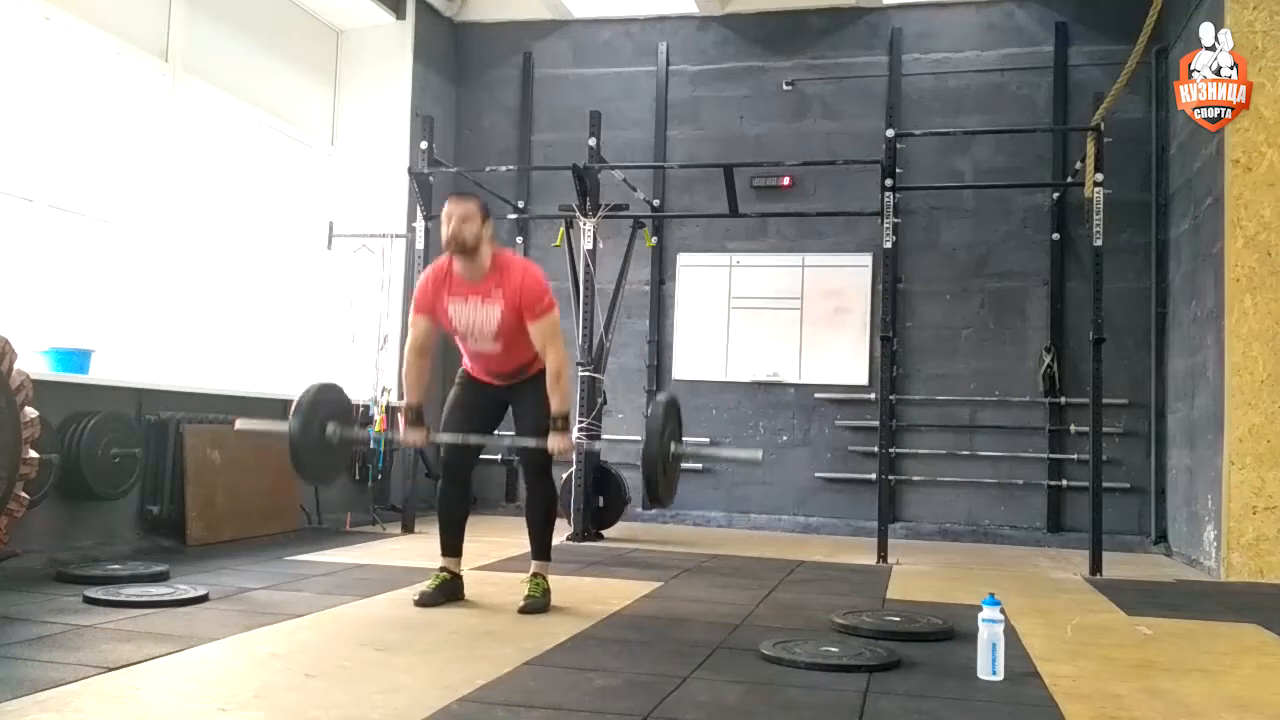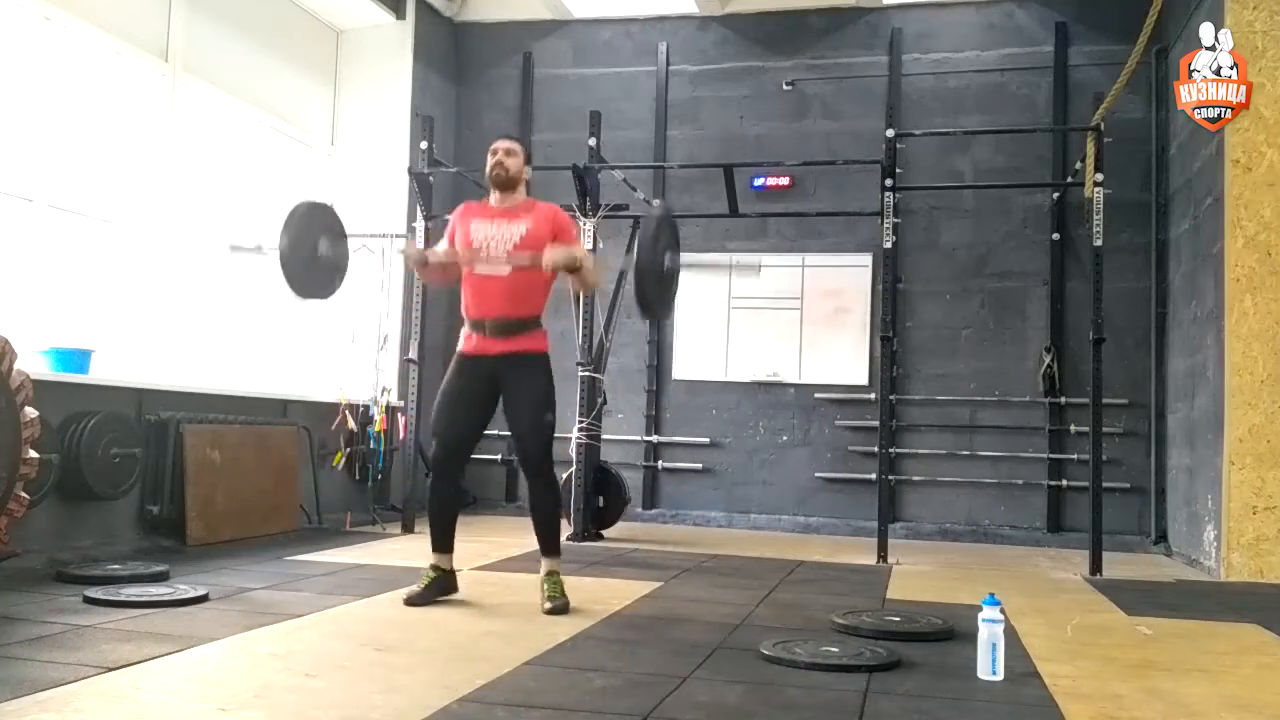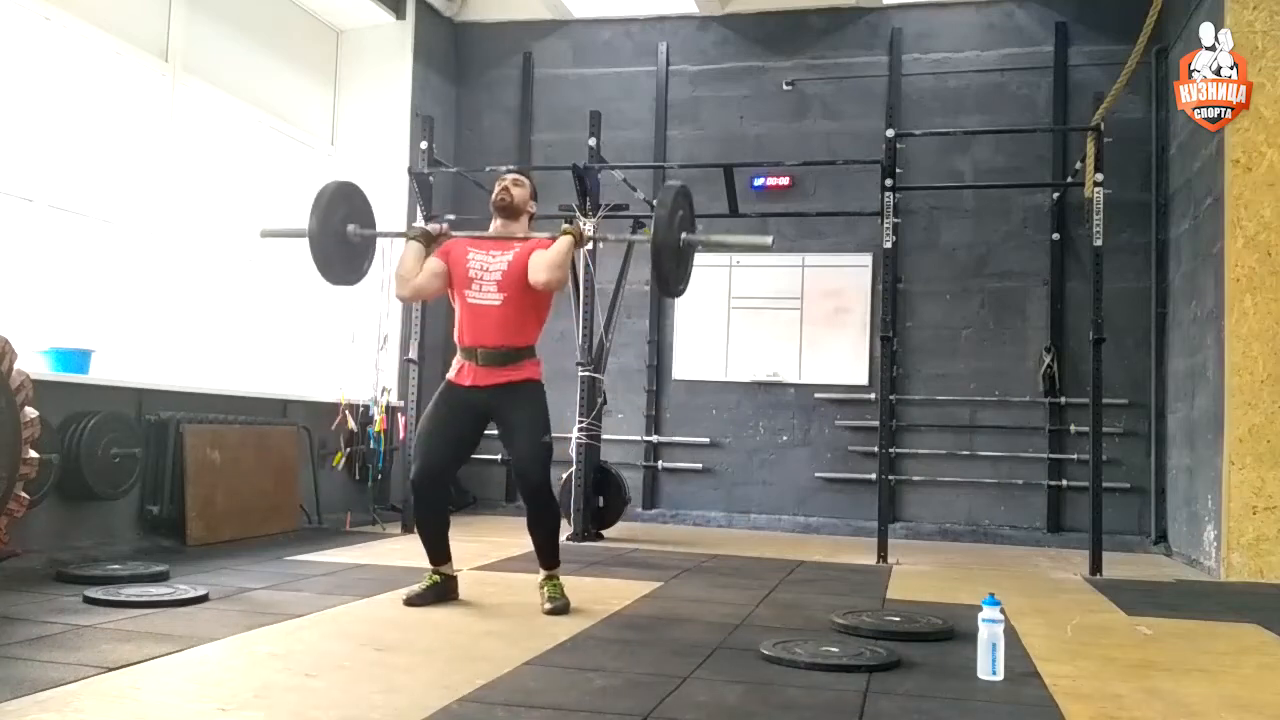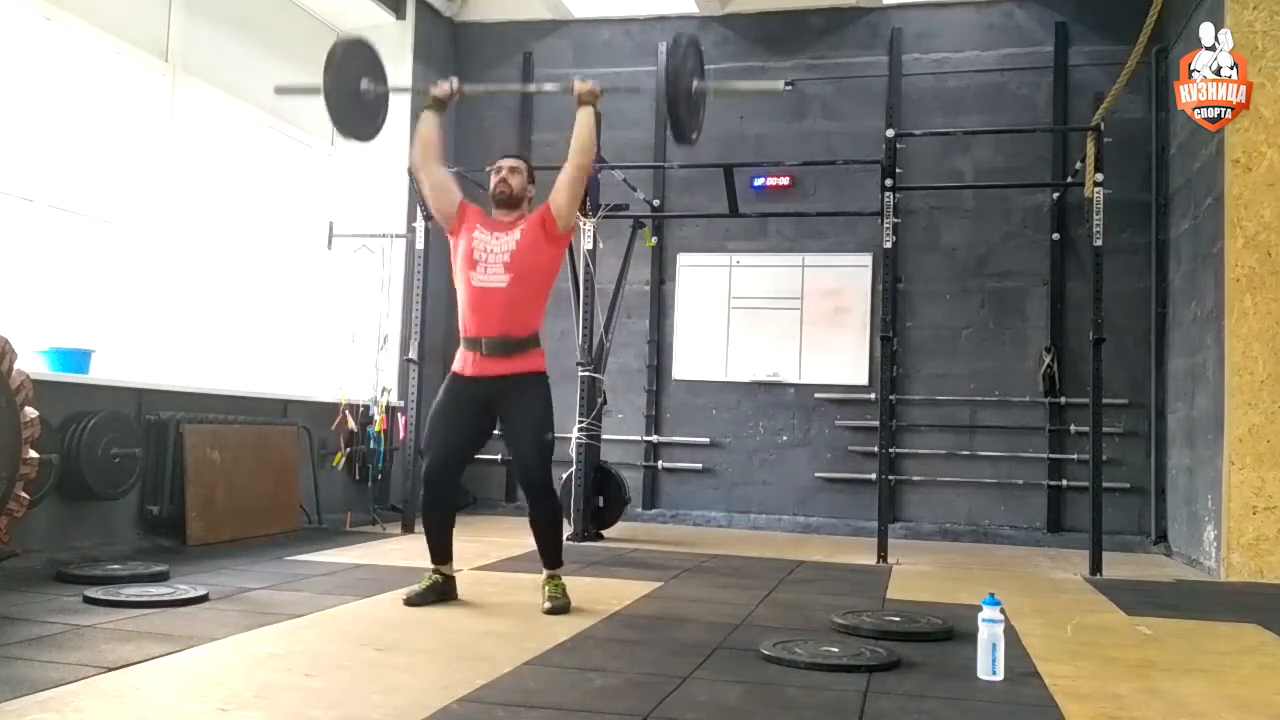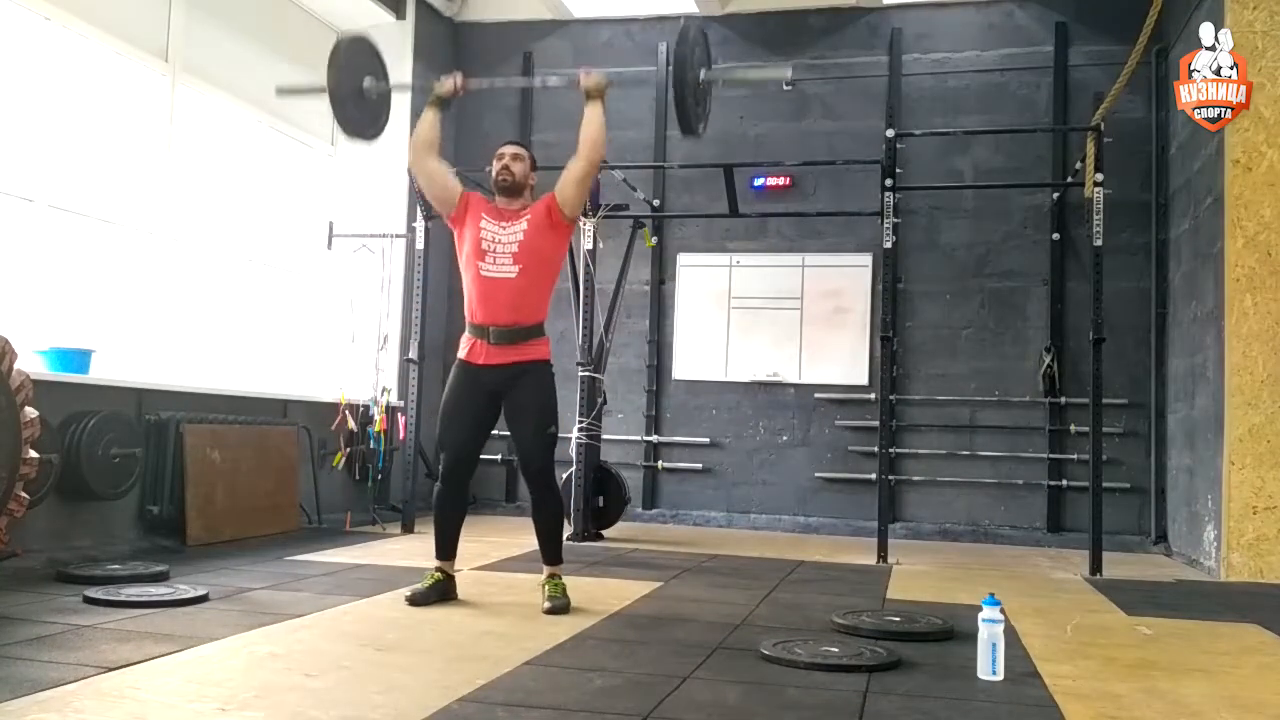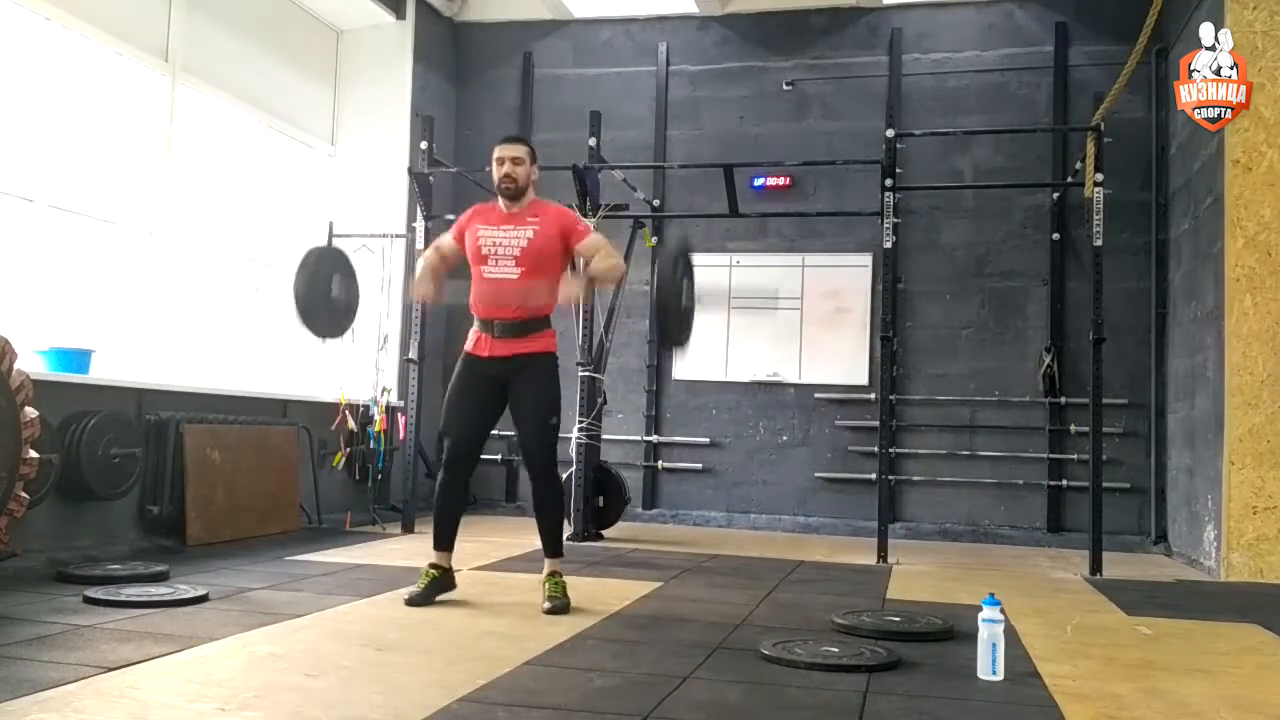
dt=0.4s
person 1, frame 1
left shoulder: (523, 278)
right shoulder: (433, 280)
left elbow: (554, 356)
right elbow: (417, 351)
left wrist: (560, 425)
right wrist: (412, 415)
left hip: (529, 378)
right hip: (478, 376)
left knee: (536, 467)
right knee: (453, 463)
left ankle: (539, 576)
right ankle: (449, 572)
person 1, frame 2
left shoulder: (549, 219)
right shoulder: (464, 216)
left elbow: (588, 280)
right elbow: (439, 269)
left wrist: (569, 259)
right wrist: (419, 260)
left hip: (525, 356)
right hip: (471, 353)
left knee: (536, 461)
right knee: (444, 458)
left ankle: (551, 572)
right ankle: (441, 569)
person 1, frame 3
left shoulder: (537, 250)
right shoulder: (455, 249)
left elbow: (547, 278)
right elbow: (407, 289)
left wrist: (567, 240)
right wrist: (419, 243)
left hip: (518, 384)
right hip: (461, 382)
left knee: (534, 480)
right knee: (424, 477)
left ankle: (551, 578)
right ankle: (441, 574)
person 1, frame 4
left shoulder: (546, 230)
right shoulder: (464, 224)
left elbow: (577, 166)
right elbow: (425, 165)
left wrist: (585, 108)
right wrist: (434, 108)
left hip: (523, 377)
right hip: (467, 376)
left knee: (535, 480)
right knee: (436, 475)
left ankle: (553, 579)
right ankle: (441, 576)
person 1, frame 5
left shoulder: (550, 213)
right shoulder: (468, 211)
left elbow: (589, 160)
right elbow: (422, 162)
left wrist: (593, 103)
right wrist: (437, 104)
left hip: (529, 366)
right hip: (473, 363)
left knee: (538, 471)
right knee: (452, 467)
left ankle: (553, 577)
right ankle: (443, 573)
person 1, frame 6
left shoulder: (558, 219)
right shoulder: (473, 220)
left elbow: (613, 264)
right elbow: (434, 259)
left wrist: (582, 276)
right wrist: (426, 277)
left hip: (536, 354)
right hip: (480, 354)
left knee: (540, 465)
right knee: (454, 458)
left ankle: (553, 573)
right ankle: (440, 568)
